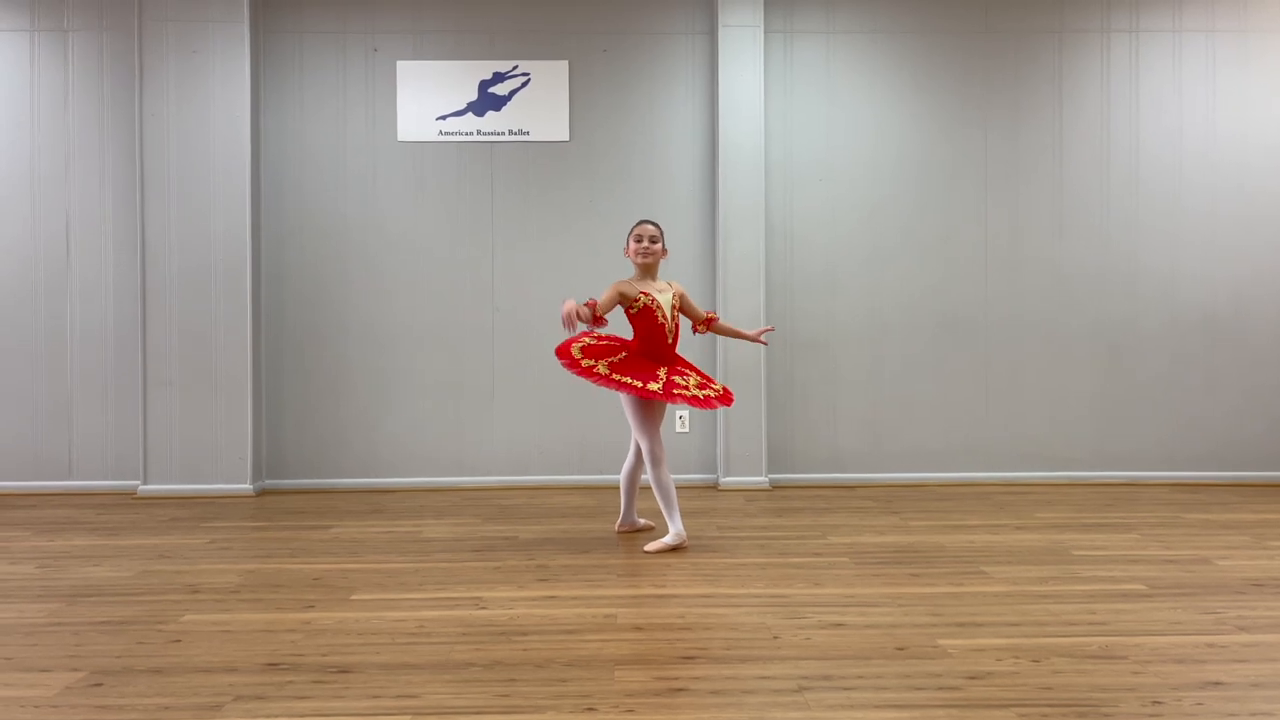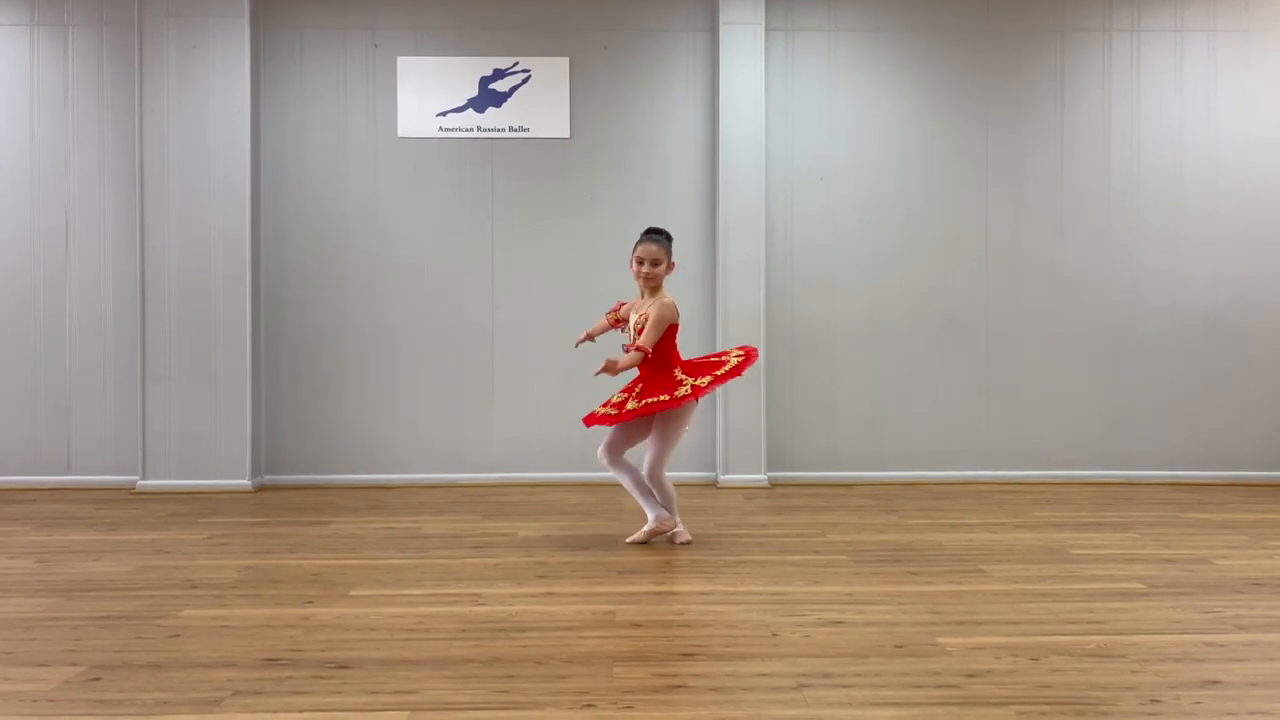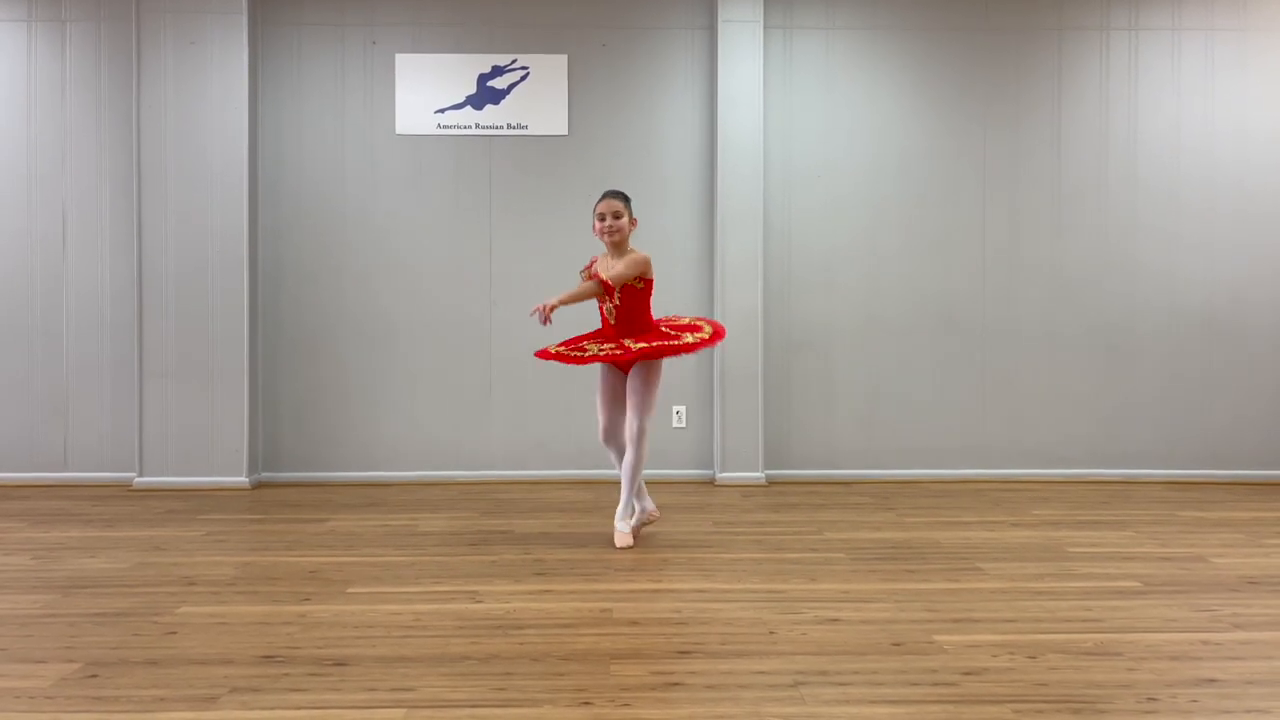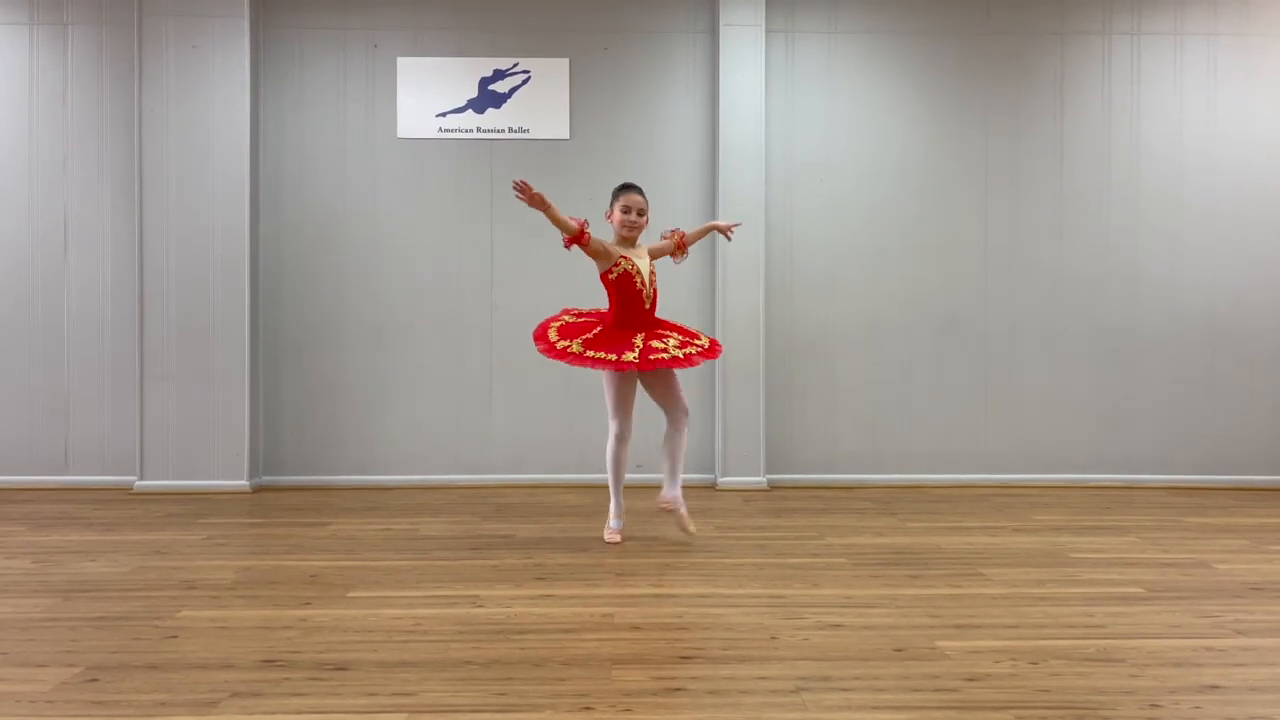
dt=1s
person 1, frame 1
left shoulder: (675, 290)
right shoulder: (624, 288)
left elbow: (704, 321)
right elbow: (592, 314)
left wrist: (746, 335)
right wrist: (572, 306)
left hip: (663, 373)
right hip: (635, 371)
left knee: (641, 449)
right knee: (653, 451)
left ankle: (628, 517)
right ankle: (677, 530)
person 1, frame 2
left shoulder: (665, 306)
right shoulder: (637, 303)
left elbow: (642, 351)
right elbow: (615, 317)
left wrist: (620, 365)
right wrist: (590, 333)
left hip: (677, 389)
right hip: (650, 391)
left knee: (652, 470)
right knee: (609, 453)
left ankle: (674, 521)
right ankle: (659, 518)
person 1, frame 3
left shoulder: (640, 260)
right shoulder: (599, 264)
left elbow: (603, 283)
left wrist: (555, 301)
left hip: (647, 349)
right hip: (612, 353)
left knee: (637, 430)
right knee: (609, 434)
left ankle: (624, 513)
right ankle: (643, 506)
person 1, frame 4
left shoulder: (646, 252)
right shoulder: (604, 250)
left elbow: (678, 241)
right elbow: (572, 229)
left wrist: (713, 226)
right wrist: (544, 206)
left hip: (650, 341)
right hip: (617, 345)
left knee: (679, 412)
right knee: (620, 430)
left ankle: (672, 494)
right ankle: (616, 512)
